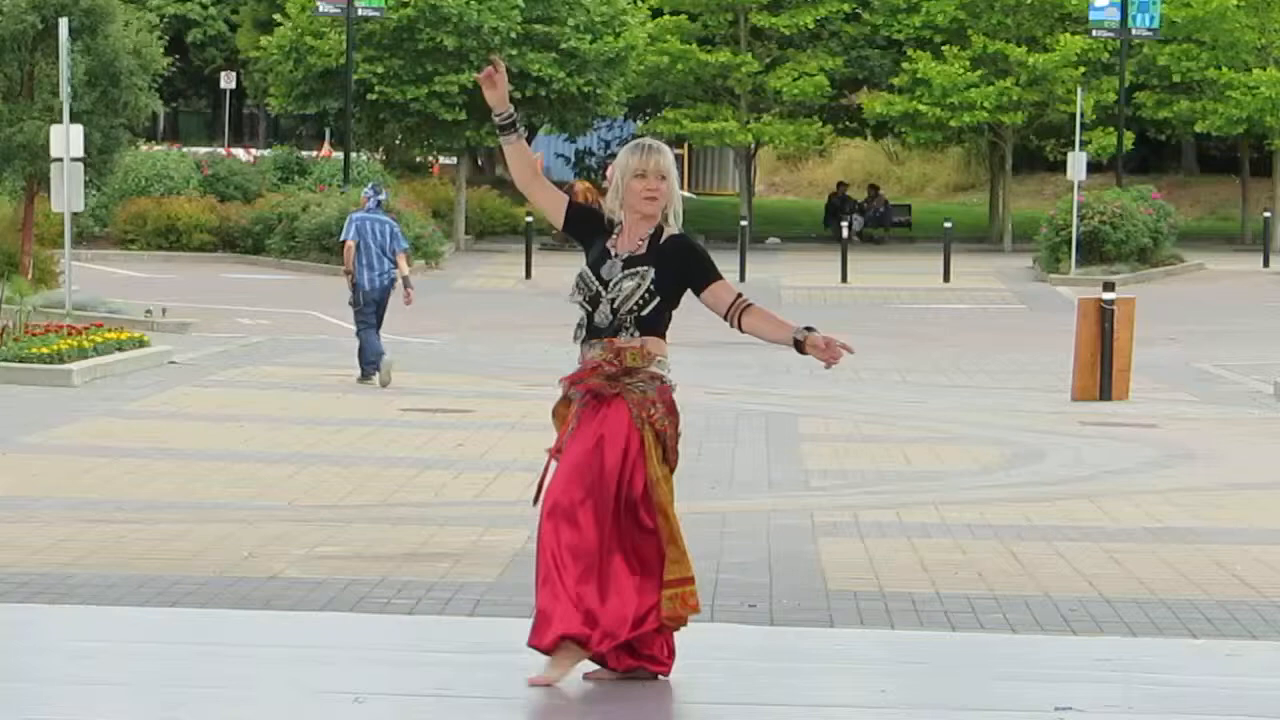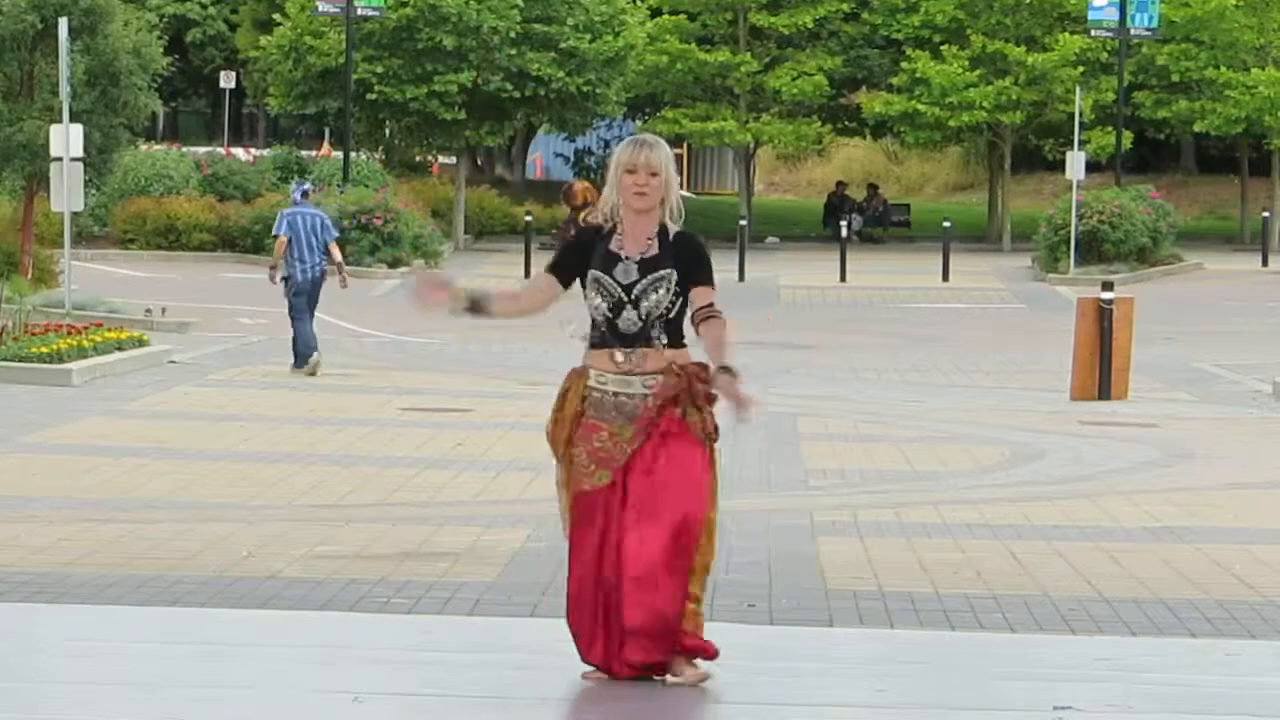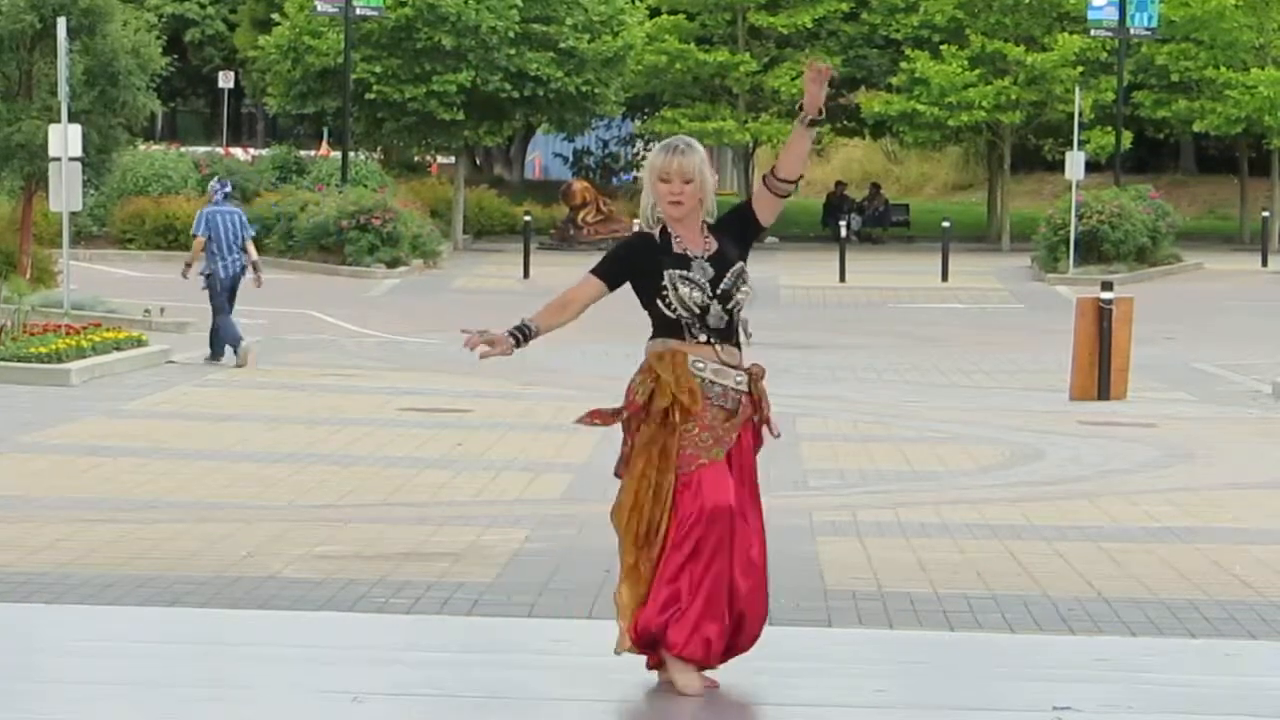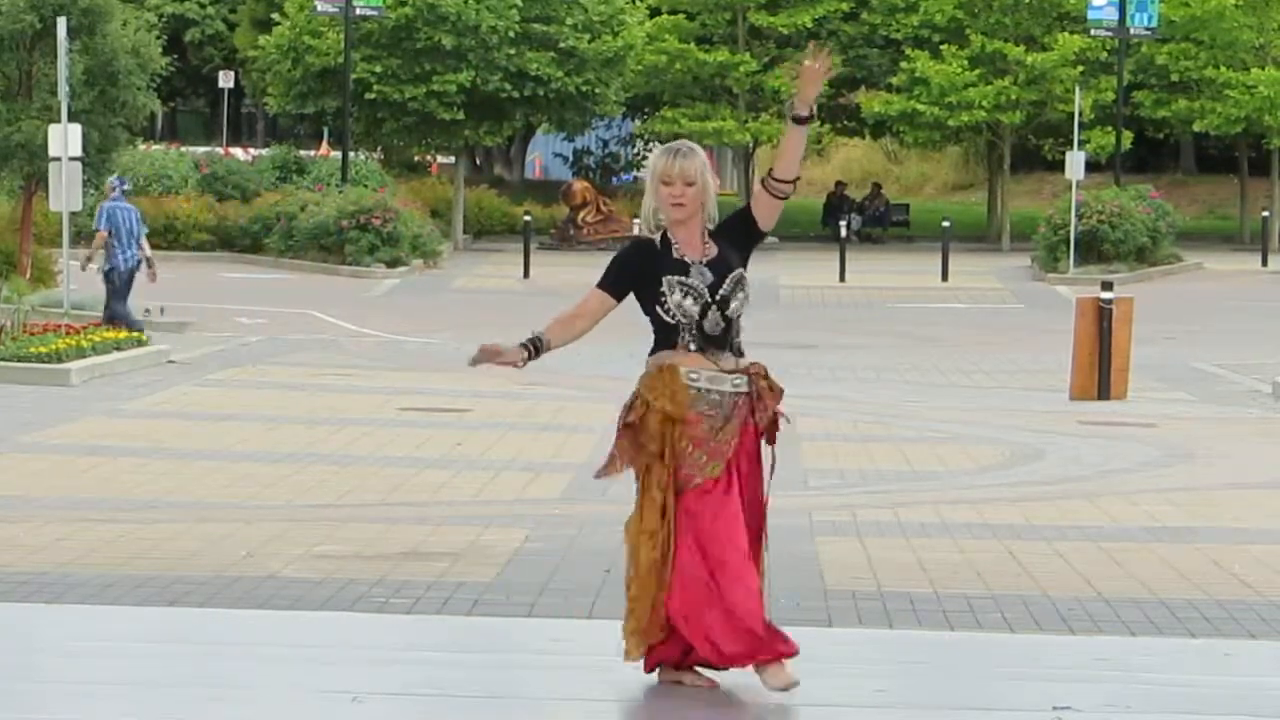
dt=1s
person 1, frame 1
left shoulder: (679, 250)
right shoulder: (595, 231)
left elbow: (737, 309)
right elbow: (530, 182)
left wrist: (802, 338)
right wrist: (503, 111)
left hip: (633, 391)
right hip: (593, 391)
left knee: (573, 506)
right knee: (615, 520)
left ankle: (573, 637)
right ankle: (637, 652)
person 1, frame 2
left shoulder: (687, 248)
right shoulder: (590, 242)
left elbow: (708, 316)
right elbow: (530, 299)
left wrist: (723, 371)
right wrist: (465, 299)
left hip: (669, 403)
right hip: (599, 403)
left knee: (665, 525)
right knee: (601, 529)
left ankle: (675, 649)
right ankle: (614, 650)
person 1, frame 3
left shoulder: (730, 233)
right shoulder: (639, 248)
left elbow: (781, 182)
right elbow: (574, 299)
left wrist: (809, 113)
right wrist: (512, 336)
left hip: (731, 399)
right hip: (675, 393)
left knee: (733, 530)
right knee: (701, 509)
left ankle: (684, 650)
right ankle: (675, 645)
person 1, frame 4
left shoulder: (731, 239)
right shoulder: (642, 255)
left elbow: (780, 183)
right elbow: (582, 316)
left wrist: (802, 107)
right wrist: (525, 349)
left hip: (733, 402)
right hip: (675, 402)
left knee: (730, 525)
right knee: (703, 524)
left ankle: (674, 656)
right ankle: (752, 649)
person 2, frame 1
left shoulder: (356, 218)
right shoulder: (391, 224)
left elbow: (349, 245)
right elbow: (401, 256)
left wrist: (348, 271)
right wrist: (407, 285)
left hip: (364, 282)
right hip: (385, 282)
left knee: (365, 328)
right knee: (372, 327)
left ankle: (381, 359)
right ankle: (368, 372)
person 2, frame 2
left shoulder: (286, 214)
right shoulder: (320, 215)
left elbow: (281, 241)
right elbow: (332, 245)
left wrist: (273, 267)
right wrist: (341, 271)
left hip: (297, 274)
right hip: (317, 273)
left knee: (299, 318)
right knee: (307, 316)
left ankle: (312, 354)
right ankle: (300, 361)
person 2, frame 3
left shoulder: (206, 212)
right shoulder: (238, 213)
left elbow: (200, 241)
right elbow: (249, 243)
left wrist: (188, 264)
right wrist: (257, 270)
left hip: (217, 270)
right hip: (237, 269)
left knee: (220, 316)
right knee: (224, 312)
left ankle: (240, 345)
right ankle: (216, 353)
person 2, frame 4
left shoulder: (105, 207)
right shoulder: (133, 209)
left elbow: (102, 235)
right elbow: (143, 238)
left wrist: (88, 256)
right wrist: (151, 264)
left hip: (116, 263)
right hip: (133, 262)
left knee: (116, 306)
right knee: (116, 303)
left ankle: (138, 328)
